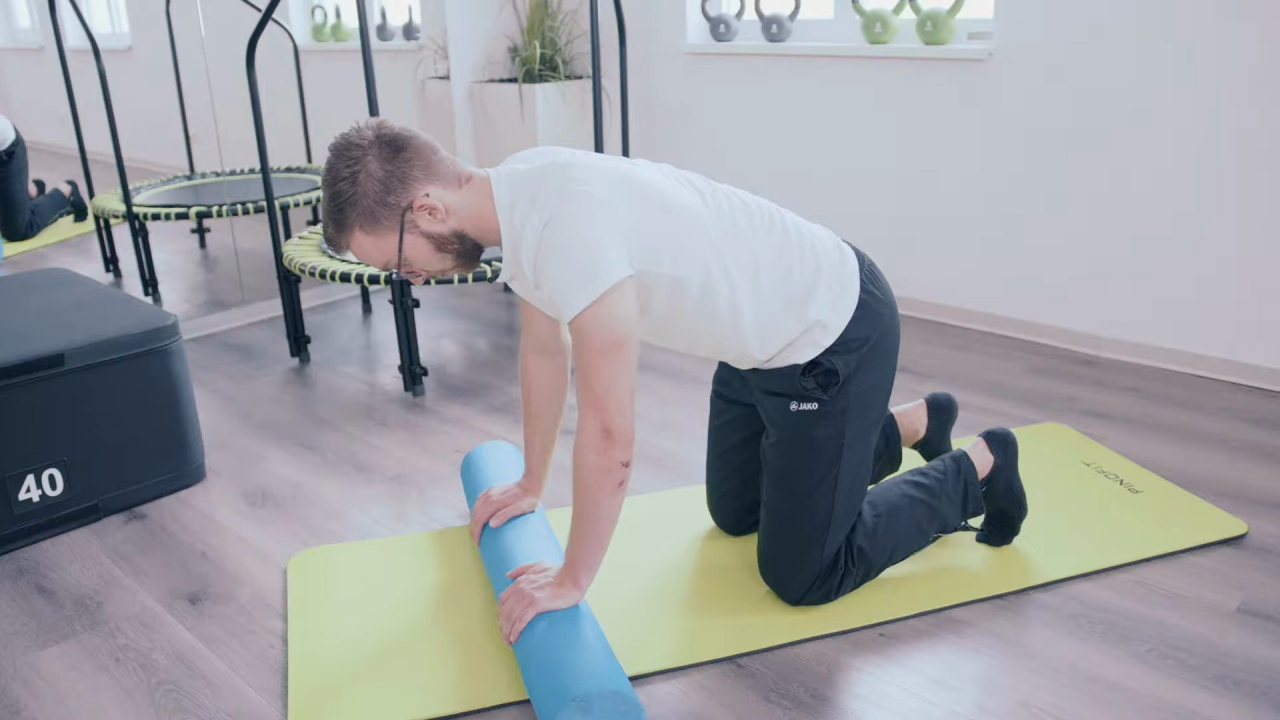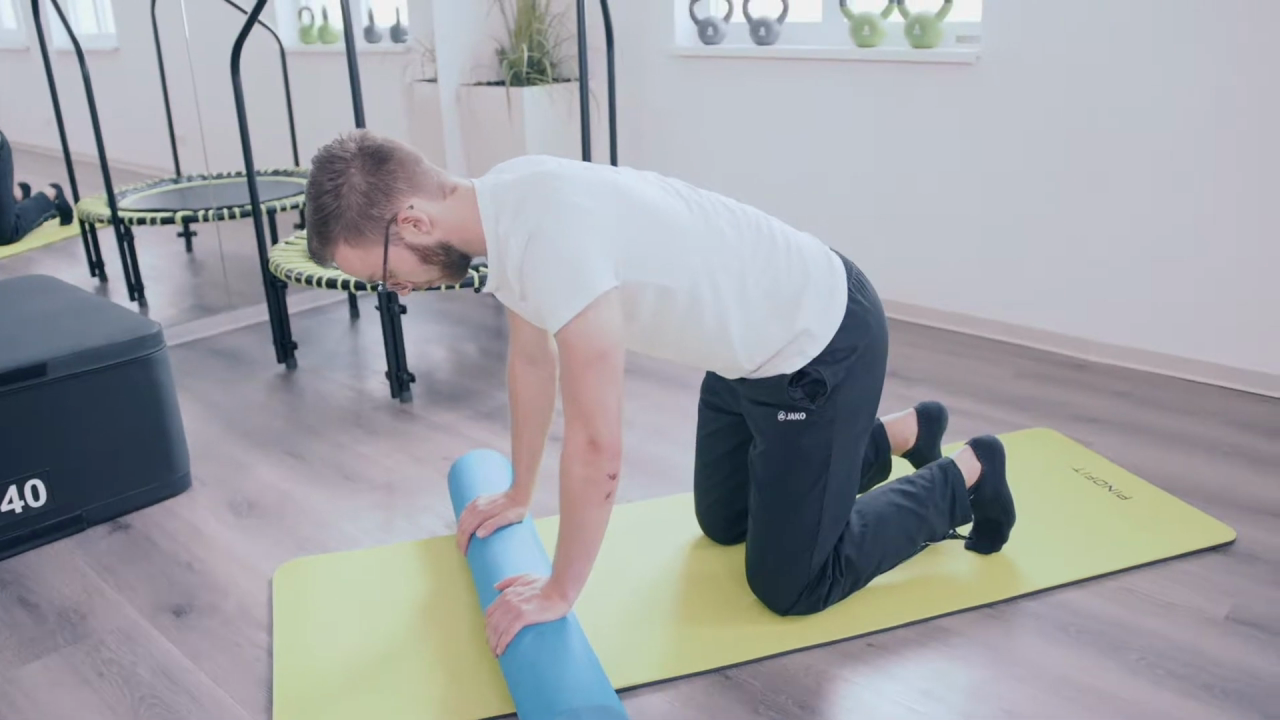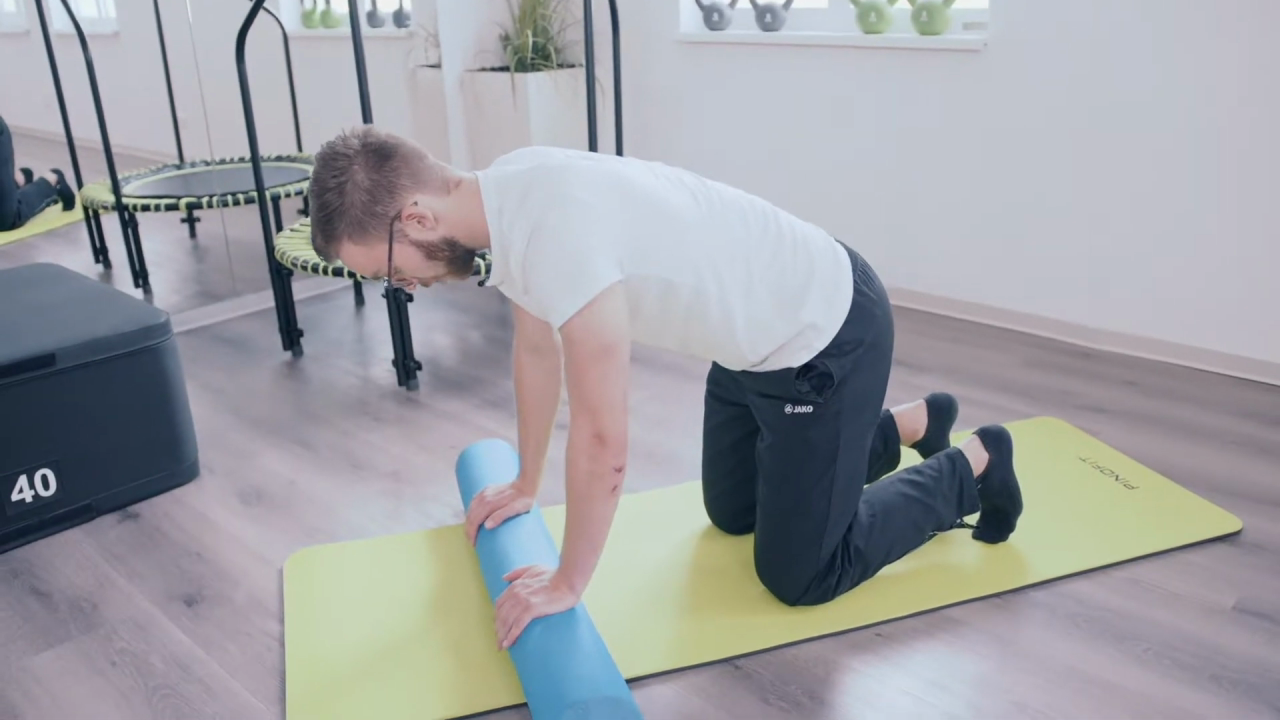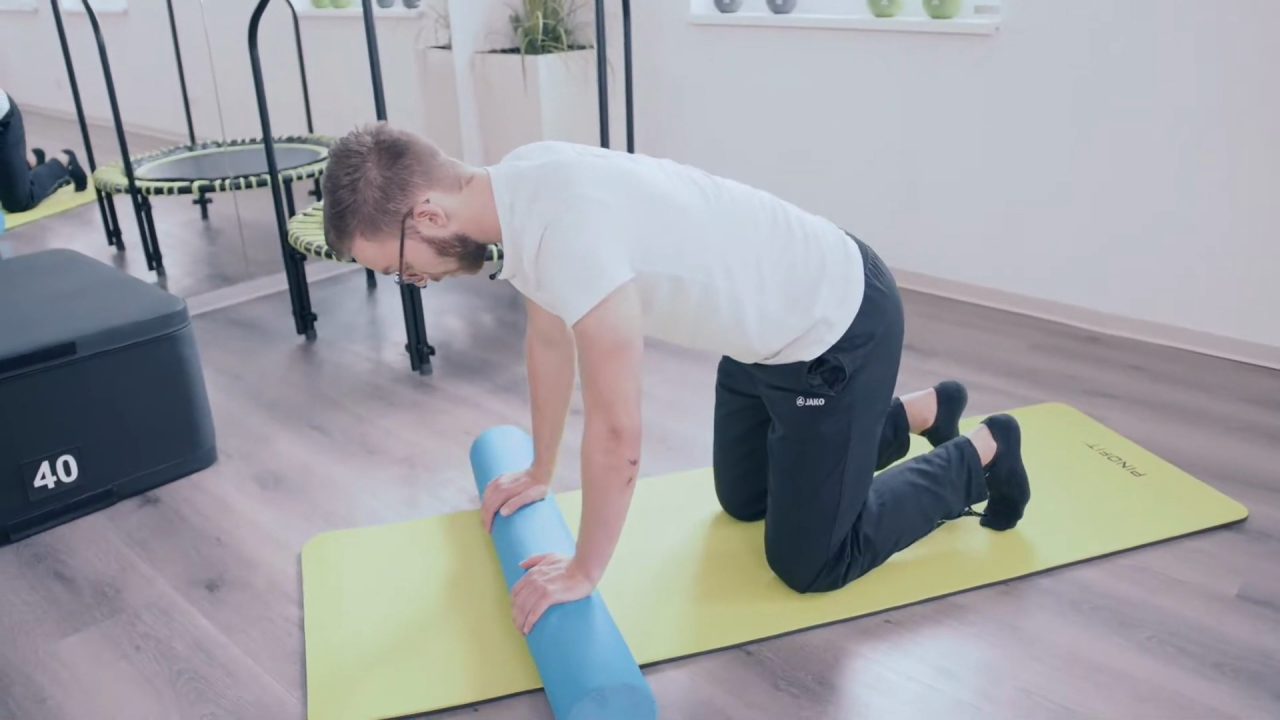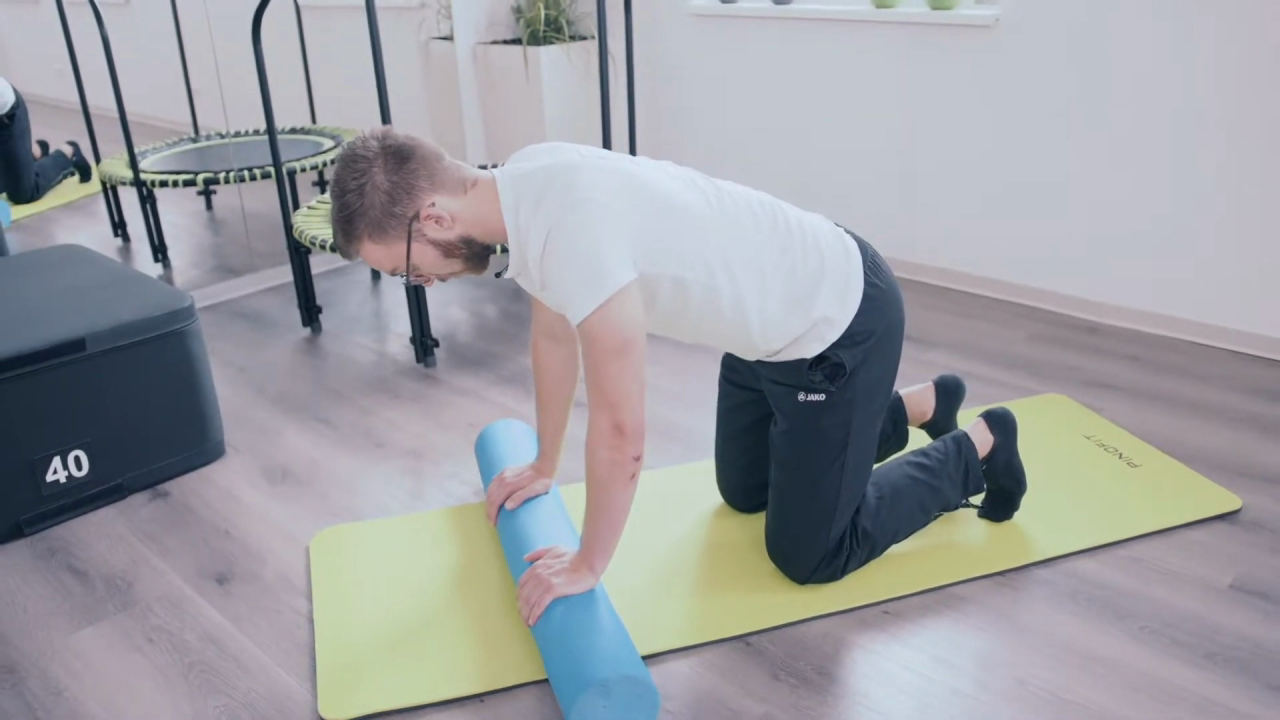
dt=1s
person 1, frame 1
left shoulder: (567, 226)
right shoulder: (517, 197)
left elbow: (609, 436)
right elbow: (543, 350)
left wrist: (571, 580)
right wrist: (530, 484)
left hip: (832, 333)
right hip: (767, 331)
left knee: (802, 573)
right knee: (735, 514)
left ankle: (978, 469)
right ankle: (911, 424)
person 1, frame 2
left shoulder: (553, 238)
right shoulder: (504, 204)
left elbow: (596, 449)
right elbow: (531, 359)
left wrist: (558, 591)
right wrist: (517, 494)
left hip: (821, 342)
right hip: (756, 338)
left knee: (789, 582)
right knee: (724, 523)
left ankle: (966, 476)
right ankle: (900, 434)
person 1, frame 3
left shoulder: (555, 232)
right shoulder: (507, 195)
left elbow: (602, 442)
right elbow: (535, 350)
left wrist: (567, 582)
right wrist: (524, 485)
left hip: (827, 333)
right hip: (762, 327)
left knee: (799, 573)
right knee: (733, 513)
left ankle: (973, 466)
right ankle: (908, 424)
person 1, frame 4
left shoulder: (567, 229)
right shoulder: (519, 188)
left elbow: (617, 435)
right elbow: (548, 340)
left wrist: (583, 571)
right wrist: (538, 473)
left hip: (837, 325)
right hip: (773, 317)
left knee: (809, 561)
right knee: (744, 500)
left ankle: (981, 454)
right ankle: (920, 414)
person 1, frame 5
left shoulder: (571, 232)
right shoulder: (525, 186)
left elbow: (620, 434)
right elbow: (553, 335)
left wrist: (587, 564)
right wrist: (543, 465)
left hip: (837, 322)
right hip: (774, 310)
left knee: (808, 553)
right knee: (745, 491)
left ankle: (977, 447)
right ankle: (918, 405)
